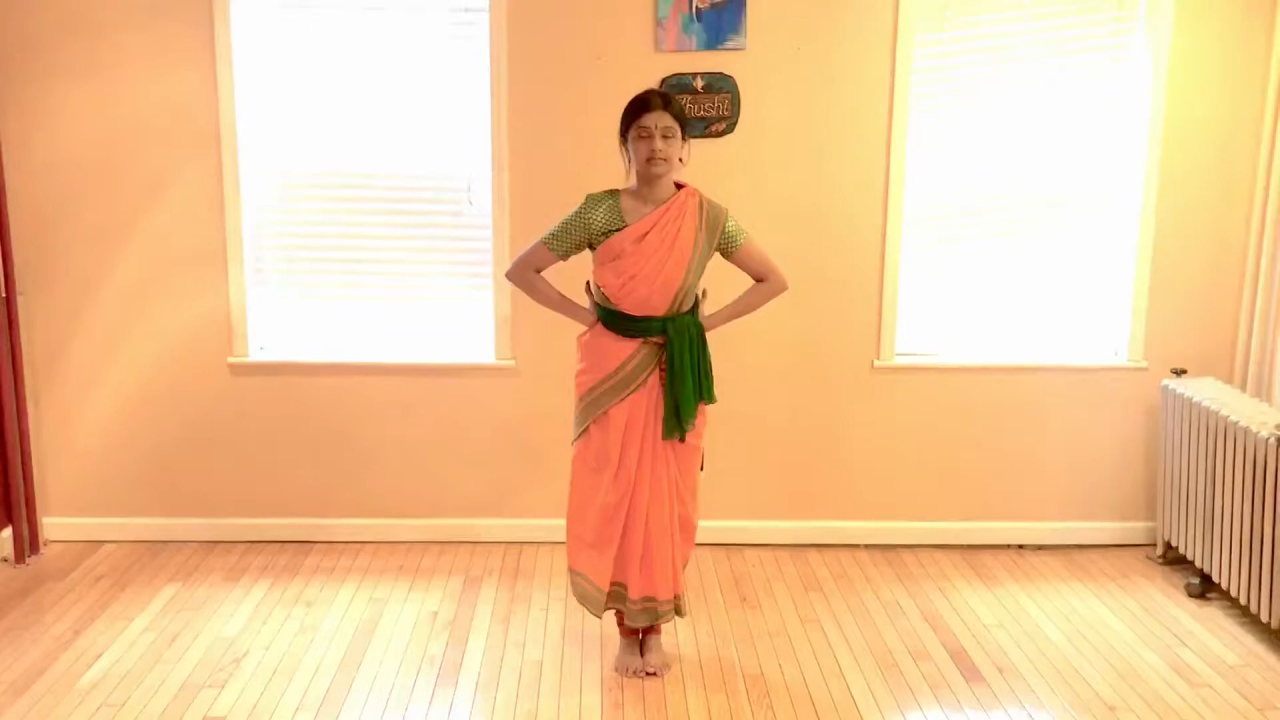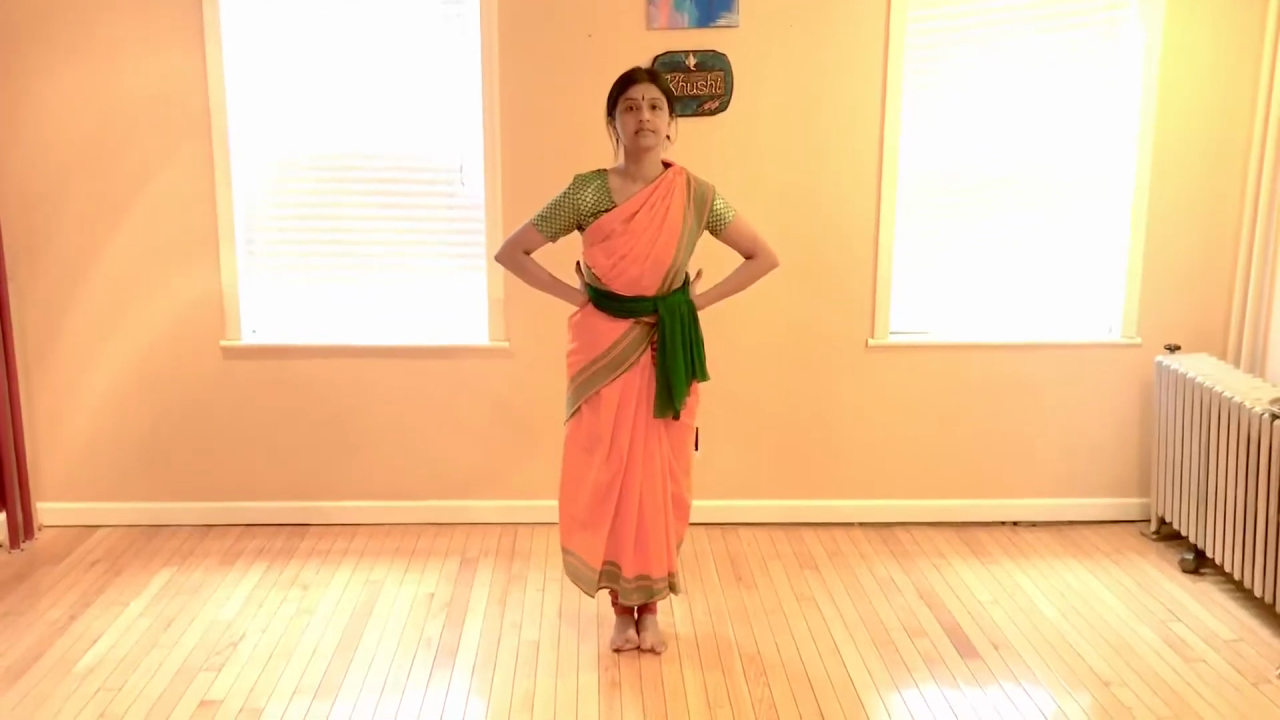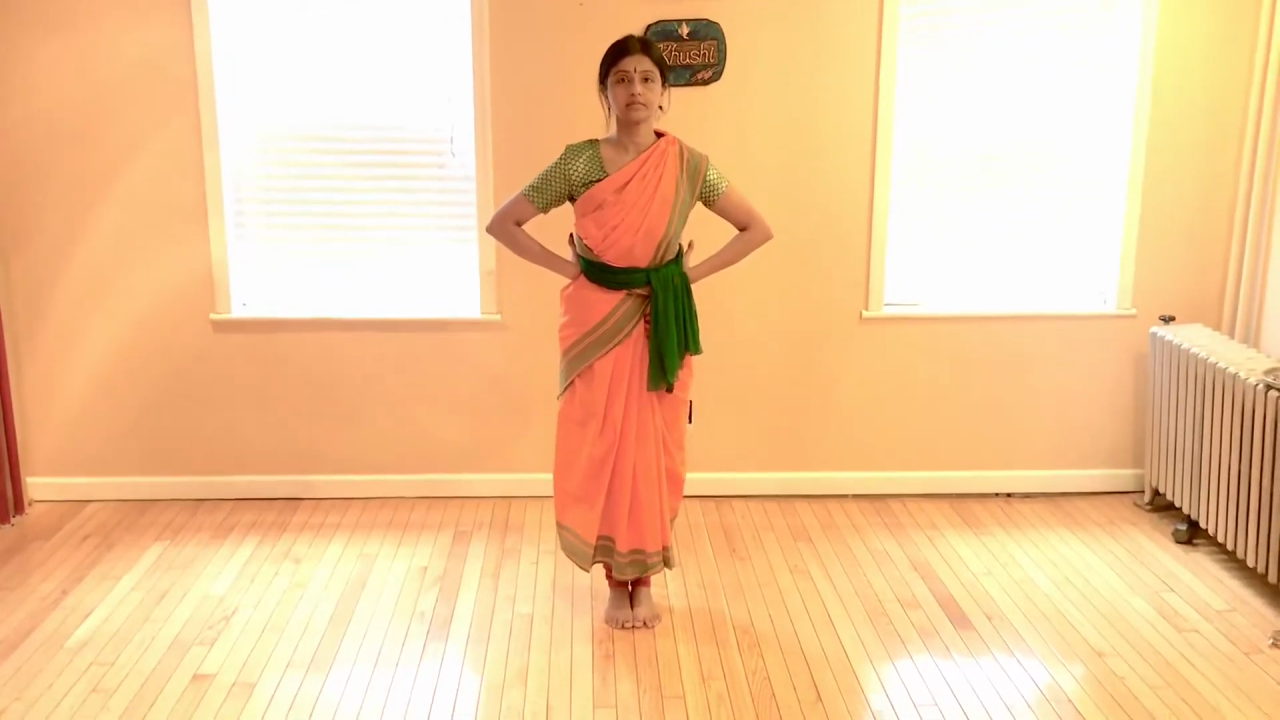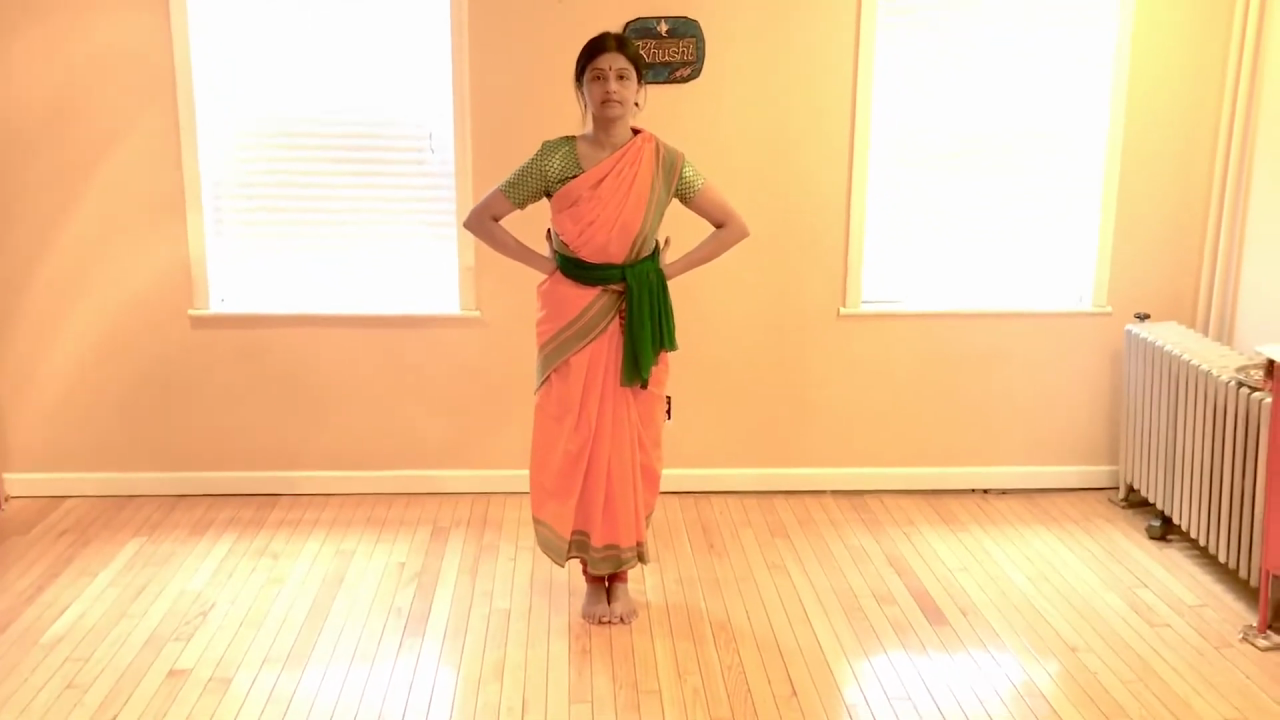
dt=1s
person 1, frame 1
left shoulder: (707, 216)
right shoulder: (598, 212)
left elbow: (772, 280)
right elbow: (521, 270)
left wrist: (709, 320)
right wrist: (583, 314)
left hip: (676, 373)
right hip: (612, 370)
left knee: (667, 497)
right knee: (614, 496)
left ankle: (654, 627)
right ankle: (626, 628)
person 1, frame 2
left shoulder: (696, 195)
right shoulder: (586, 192)
left elbow: (763, 257)
right elbow: (510, 252)
left wrist: (700, 300)
right wrist: (575, 296)
left hip: (667, 351)
right hip: (604, 349)
left knee: (660, 477)
right knee: (607, 475)
left ankle: (650, 606)
right ankle: (622, 608)
person 1, frame 3
left shoulder: (688, 166)
right shoulder: (578, 162)
left elbow: (757, 229)
right elbow: (502, 223)
left wrist: (694, 272)
right wrist: (567, 267)
left hip: (660, 323)
right hip: (596, 322)
left knee: (653, 449)
right knee: (600, 450)
left ankle: (645, 579)
right ankle: (615, 582)
person 1, frame 4
left shoulder: (664, 162)
right shoulder: (554, 159)
left elbow: (734, 226)
right elbow: (479, 218)
left wrist: (670, 269)
right wrist: (543, 263)
left hip: (636, 319)
right hip: (573, 316)
left knee: (629, 445)
right knee: (577, 444)
left ankle: (621, 574)
right ankle: (593, 577)
